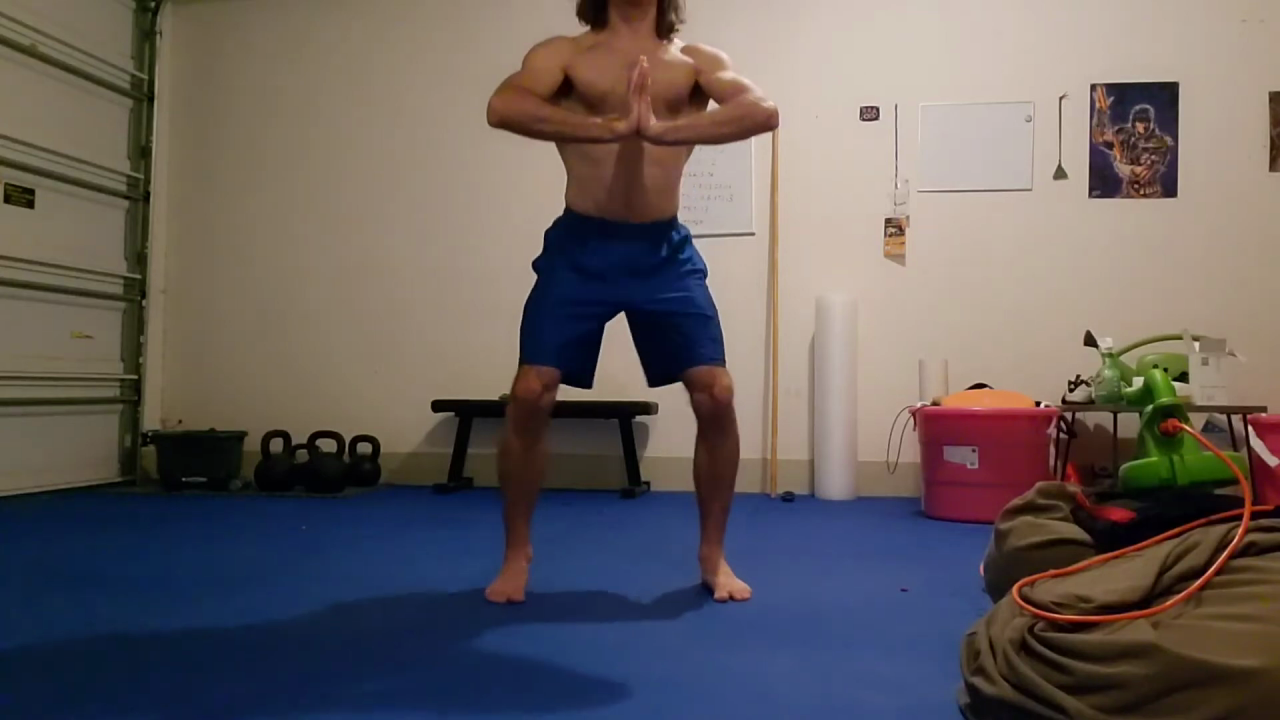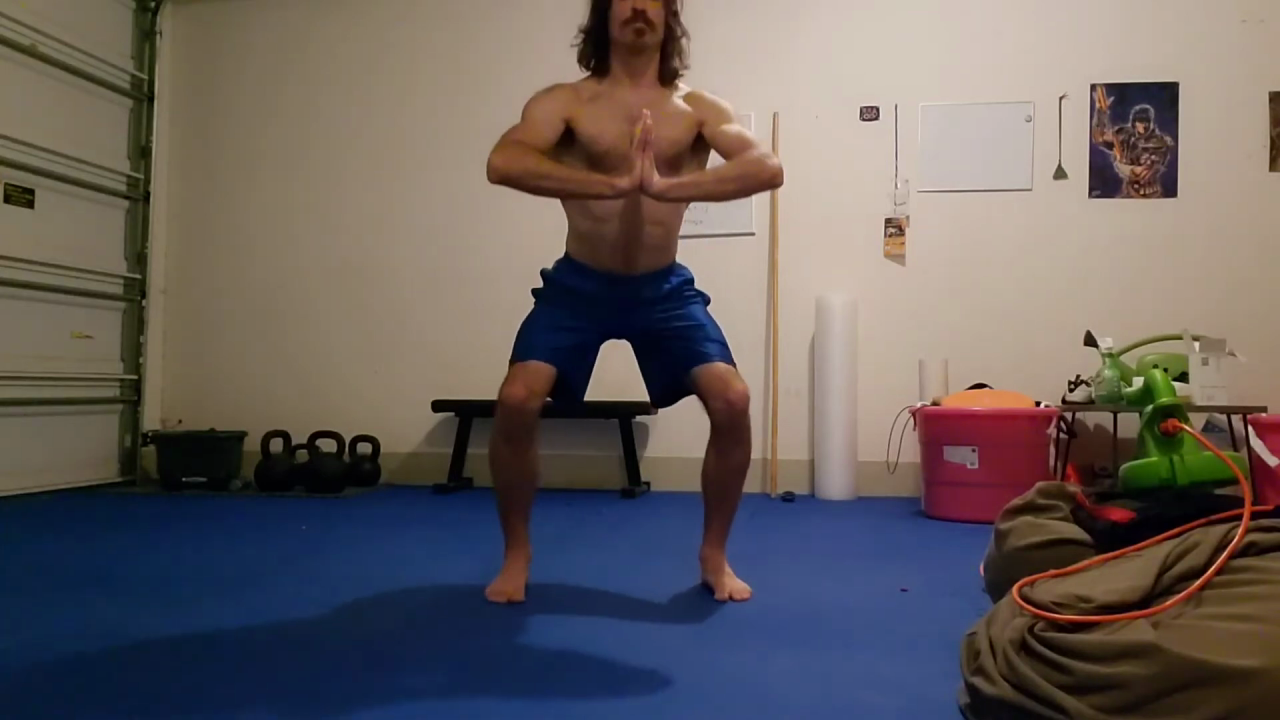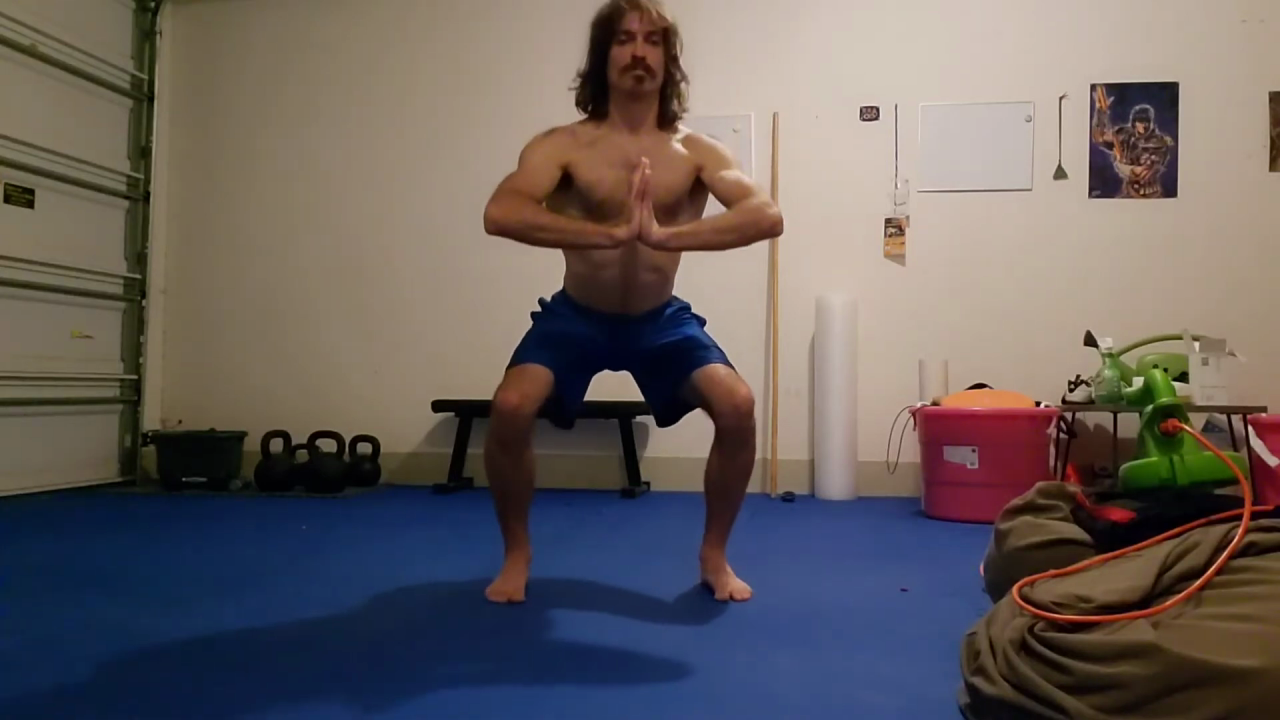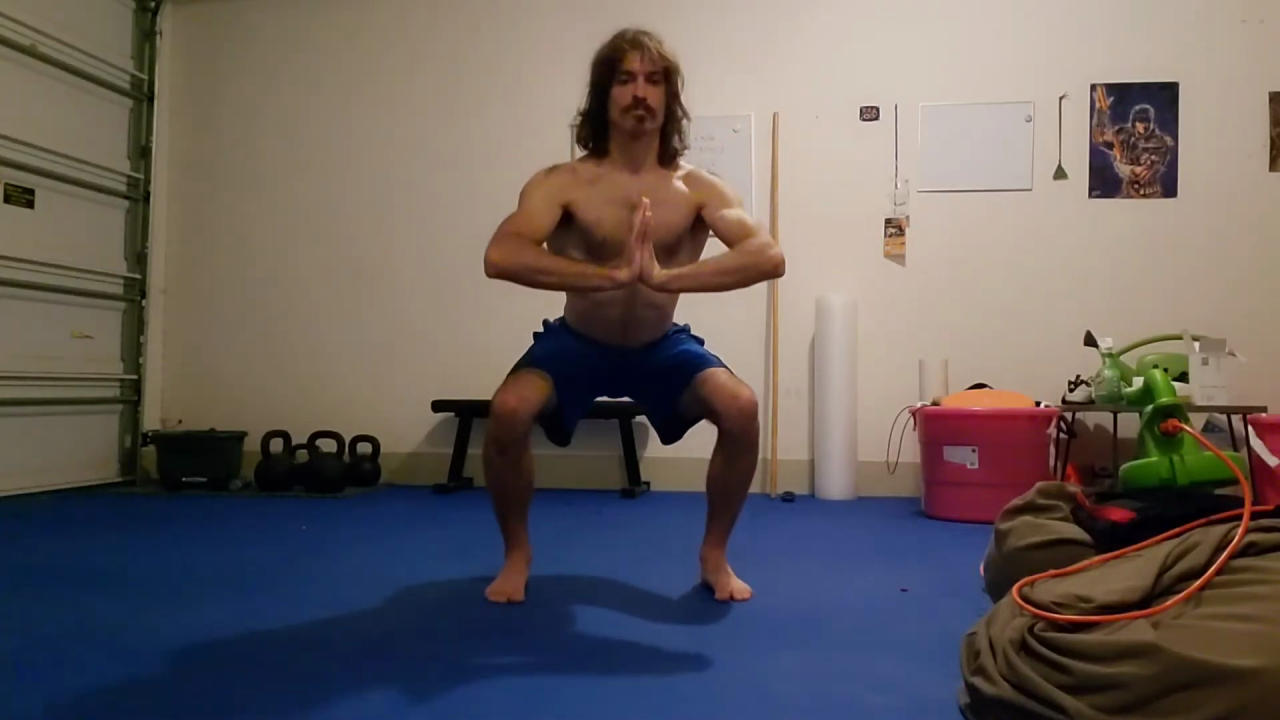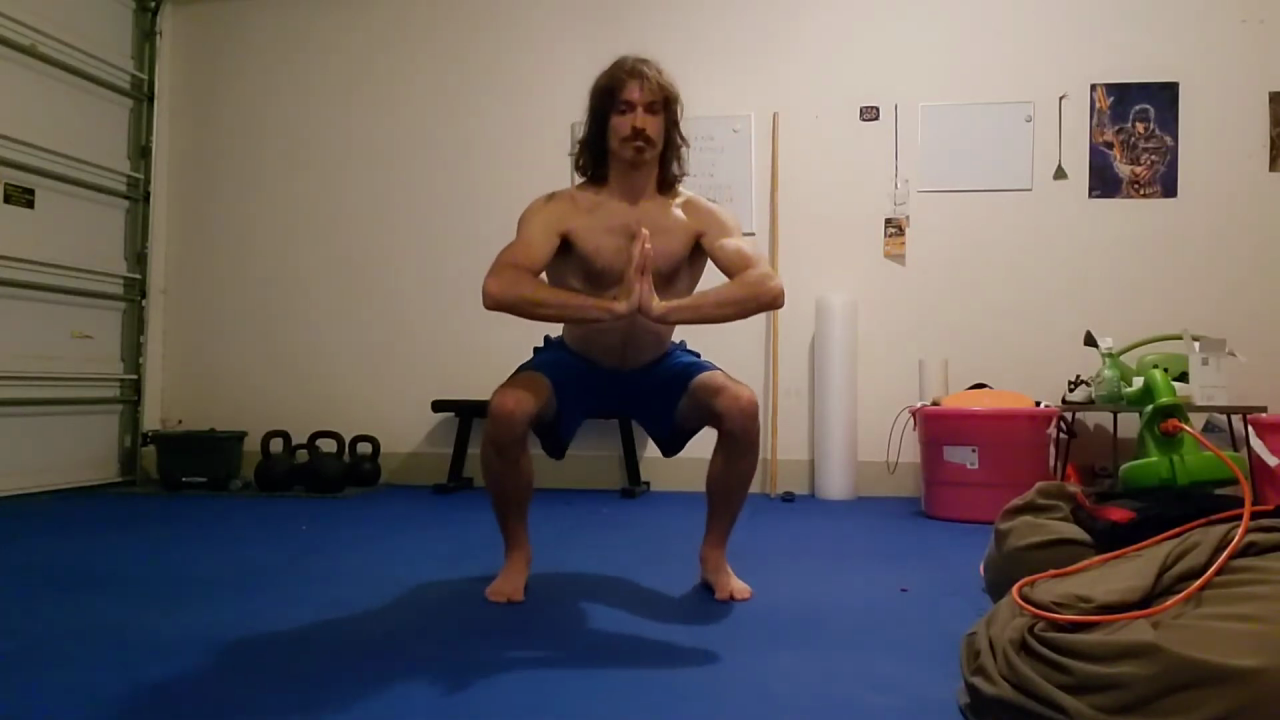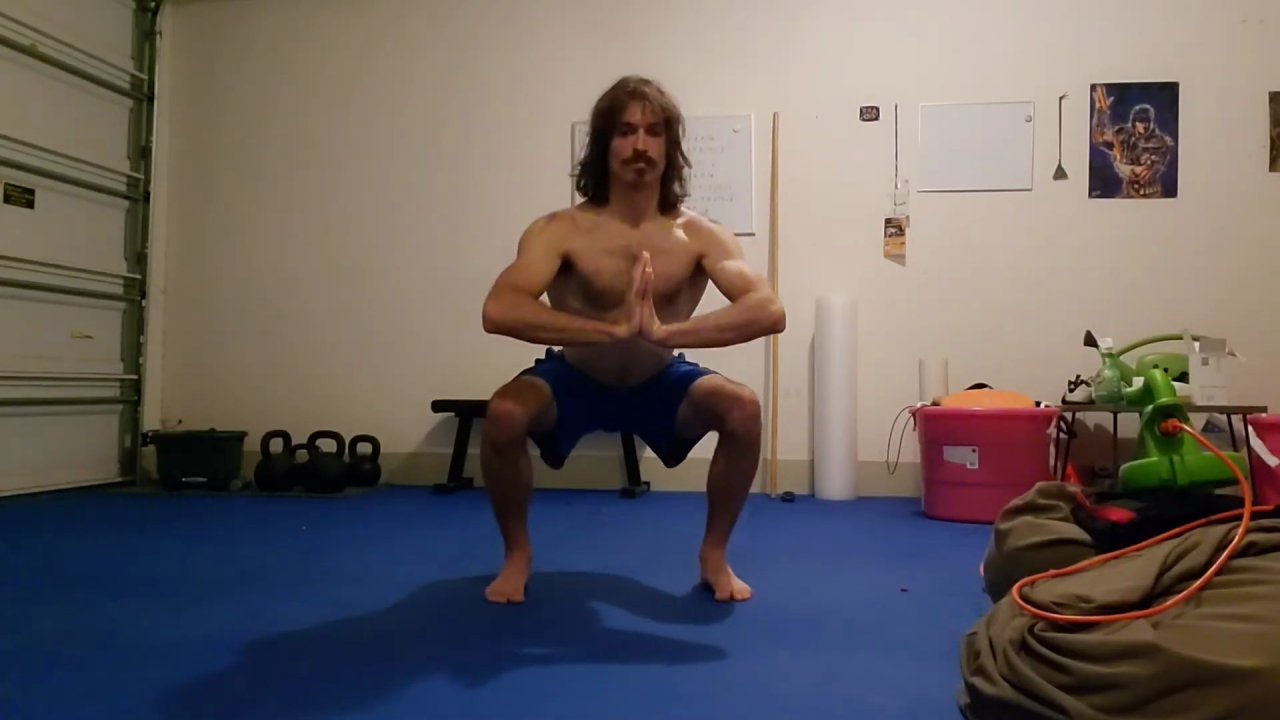
dt=0.5s
person 1, frame 1
left shoulder: (697, 60)
right shoulder: (562, 53)
left elbow: (763, 111)
right elbow: (502, 107)
left wrist: (664, 130)
right wrist: (612, 127)
left hip: (664, 252)
right hip: (579, 249)
left knee: (716, 396)
right knee: (530, 395)
left ankle: (712, 553)
right ankle: (518, 554)
person 1, frame 2
left shoulder: (699, 108)
right shoulder: (564, 101)
left elbow: (768, 168)
right elbow: (502, 163)
left wrist: (667, 187)
right wrist: (616, 184)
left hip: (664, 288)
right hip: (578, 286)
left knee: (731, 401)
right knee: (517, 400)
left ankle: (714, 555)
right ankle: (517, 554)
person 1, frame 3
left shoulder: (697, 151)
right shoulder: (561, 145)
left elbow: (767, 216)
right elbow: (500, 214)
left wrist: (665, 236)
right wrist: (614, 232)
left hip: (661, 320)
right hip: (576, 317)
left knee: (736, 406)
right knee: (510, 408)
left ankle: (715, 555)
right ankle: (517, 554)
person 1, frame 4
left shoulder: (698, 188)
right shoulder: (561, 183)
left elbow: (769, 257)
right elbow: (500, 257)
left wrist: (666, 277)
right wrist: (614, 274)
left hip: (661, 346)
right hip: (575, 343)
left knee: (740, 408)
right knee: (508, 411)
left ankle: (714, 554)
right ankle: (517, 552)
person 1, frame 5
left shoulder: (698, 215)
right shoulder: (559, 210)
left elbow: (769, 288)
right elbow: (498, 288)
left wrist: (666, 308)
right wrist: (613, 306)
left hip: (659, 367)
right hip: (574, 363)
left knee: (740, 408)
right knee: (506, 411)
left ankle: (714, 554)
right ankle: (517, 552)
person 1, frame 6
left shoulder: (700, 236)
right shoulder: (560, 231)
left elbow: (769, 312)
right elbow: (498, 311)
left wrist: (665, 333)
right wrist: (612, 329)
left hip: (659, 383)
right hip: (575, 379)
left knee: (742, 409)
right knee: (504, 412)
left ankle: (714, 554)
right ankle: (517, 553)
